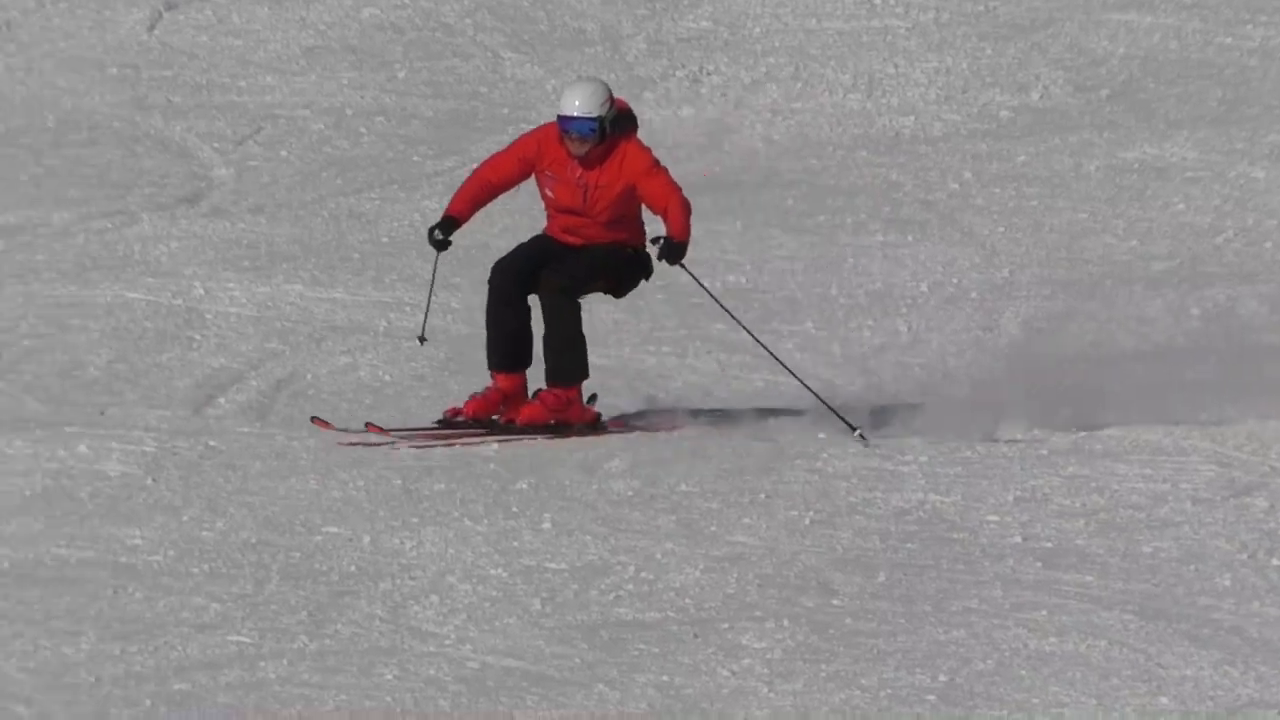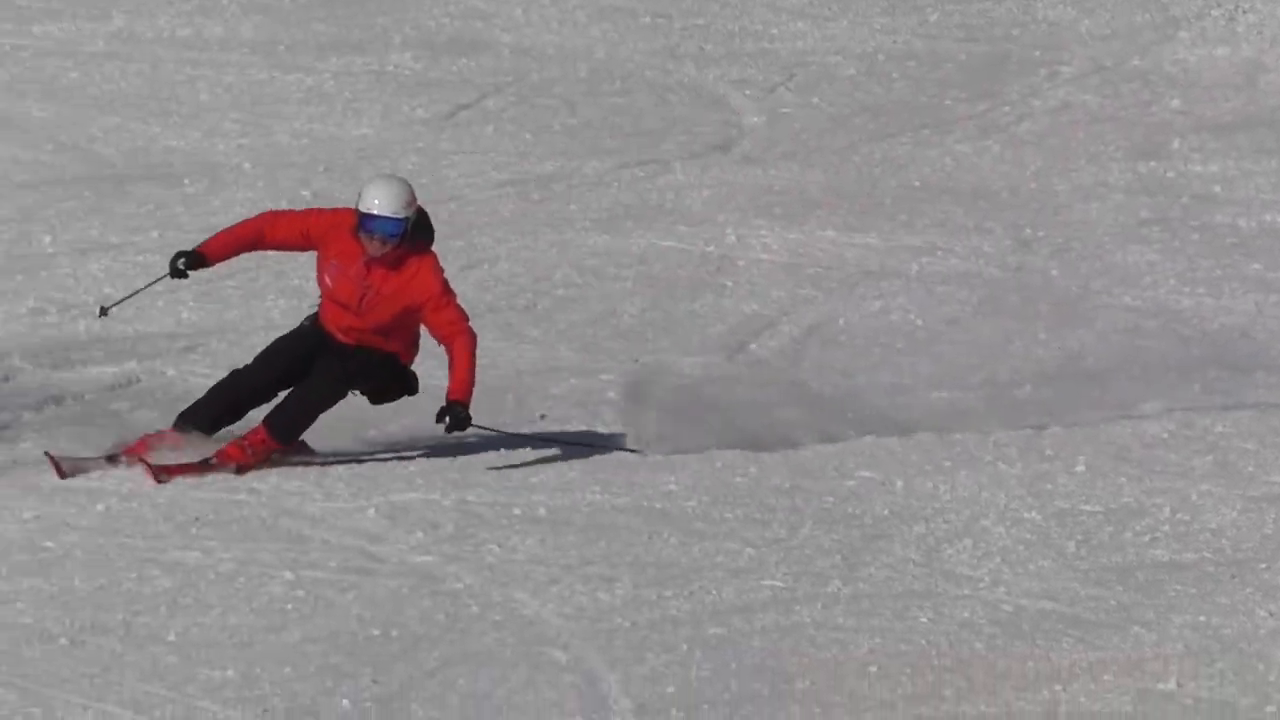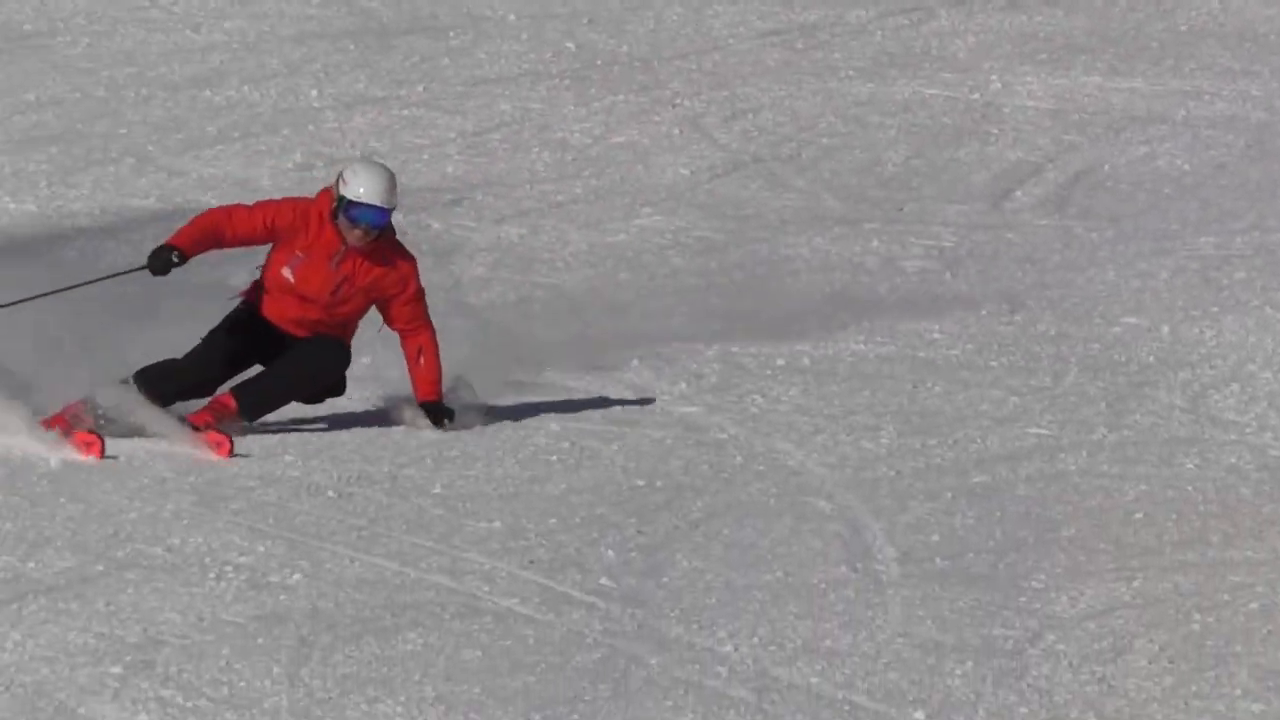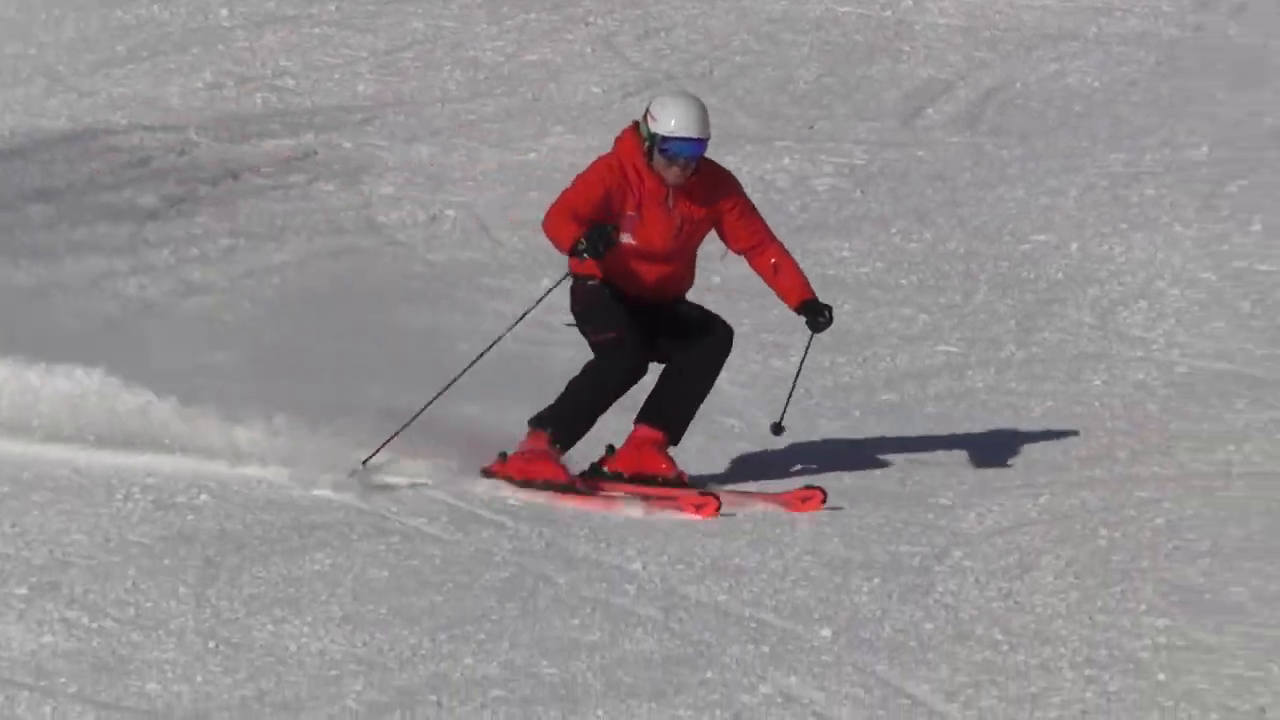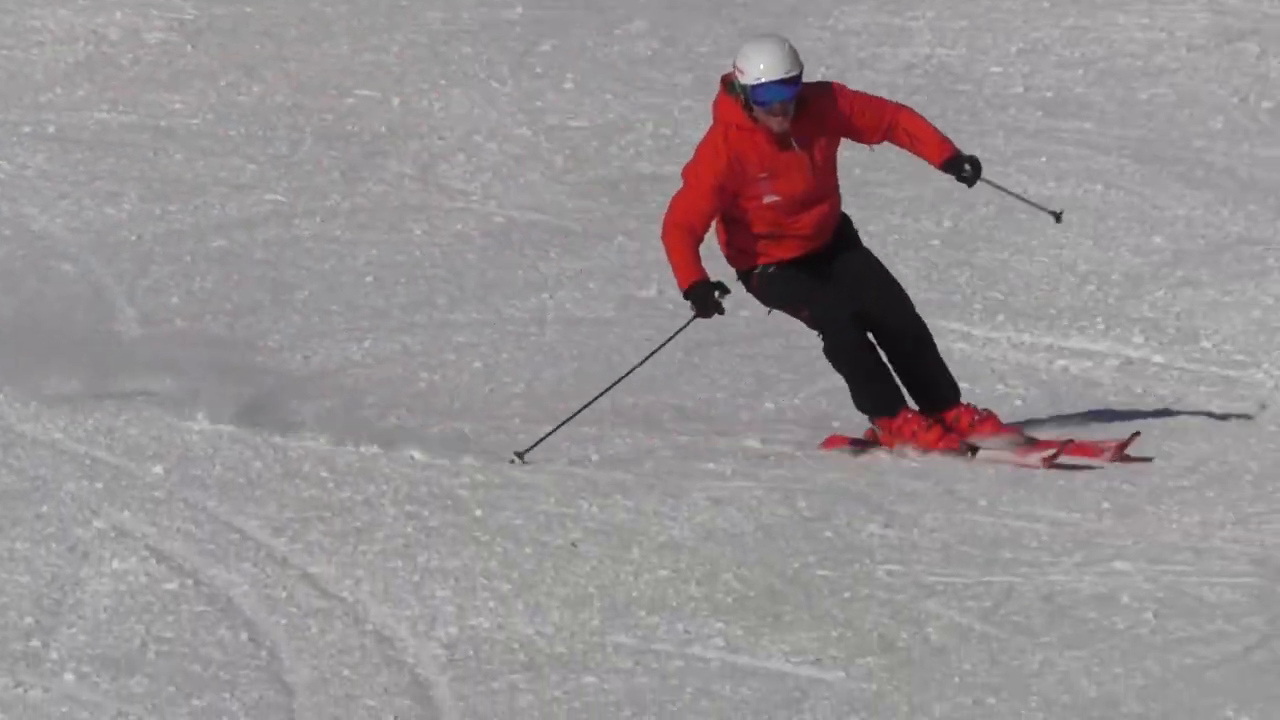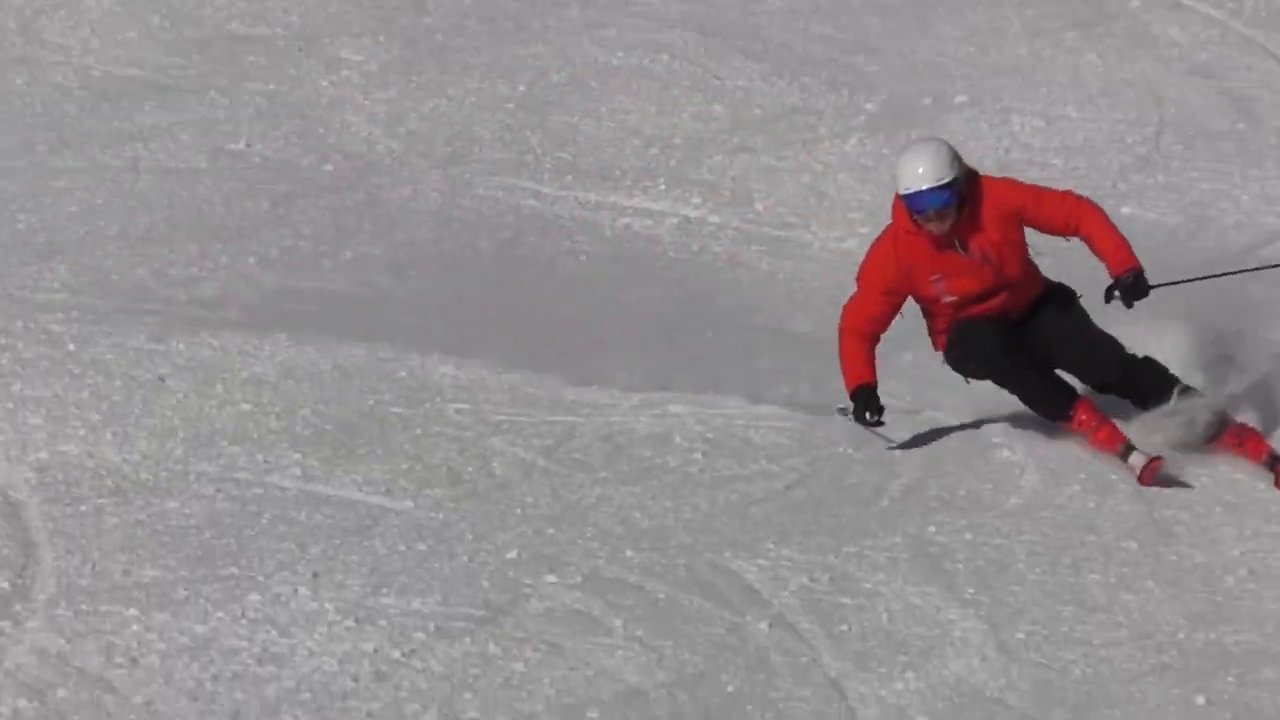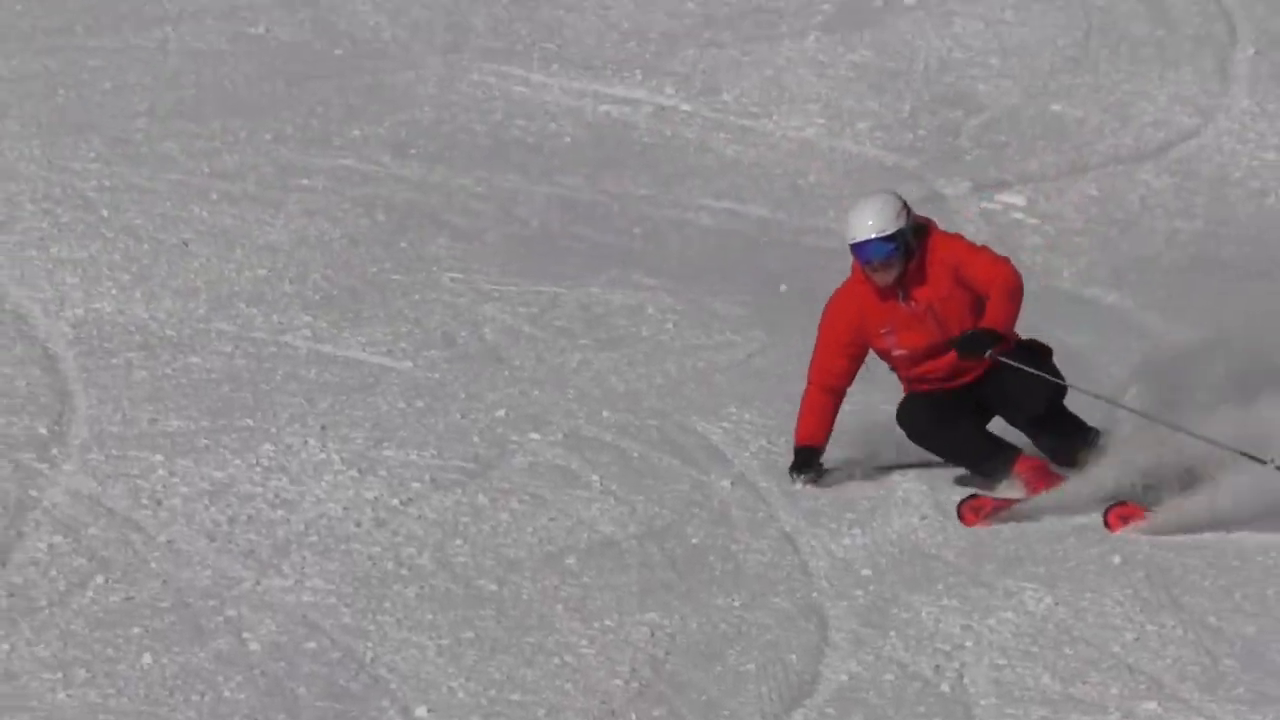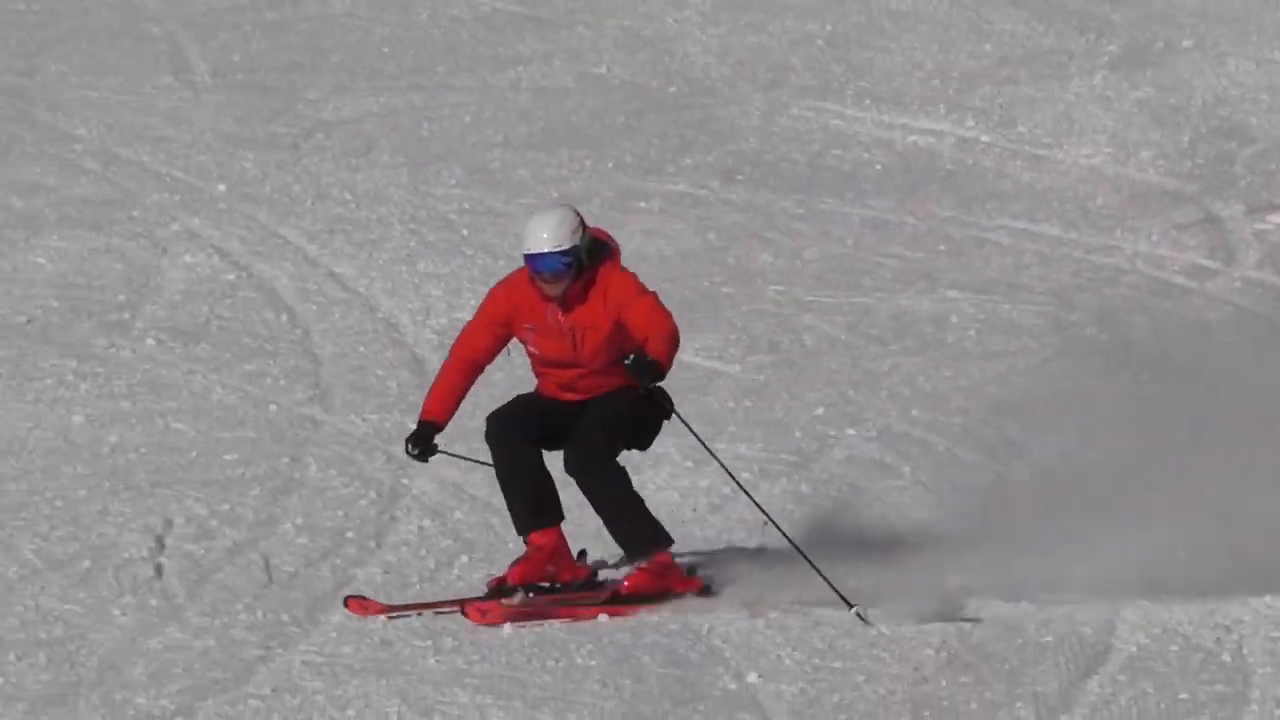
dt=0.4s
person 1, frame 1
left shoulder: (630, 155)
right shoulder: (545, 140)
left elbow: (673, 201)
right elbow: (491, 173)
left wrist: (677, 238)
right wrist: (451, 218)
left hip: (612, 251)
right hip: (559, 242)
left knee: (554, 285)
right knee: (506, 276)
left ankle: (562, 397)
right ankle: (506, 388)
person 1, frame 2
left shoulder: (422, 273)
right shoulder: (335, 226)
left elbow: (459, 334)
right elbow: (270, 227)
left wrist: (458, 400)
right wrist: (202, 255)
left hip: (380, 357)
right hip: (327, 331)
left knee: (331, 375)
right knee: (256, 378)
left ankle: (265, 442)
right ankle: (177, 436)
person 1, frame 3
left shoulder: (394, 266)
right shoulder: (300, 216)
left elbow: (415, 329)
right elbow: (228, 221)
left wrist: (430, 398)
right wrist: (176, 247)
left hip: (315, 345)
right hip: (260, 319)
left knee: (332, 357)
right knee: (200, 370)
left ankle: (223, 412)
right ankle: (90, 411)
person 1, frame 4
left shoulder: (716, 188)
right shoulder: (615, 170)
left elbow: (759, 244)
right elbow: (560, 216)
left wrist: (804, 300)
right wrist: (578, 243)
left hip: (663, 306)
right hip: (604, 291)
left knee: (716, 338)
right knee: (625, 358)
left ankle: (643, 449)
right ankle: (538, 446)
person 1, frame 5
left shoulder: (825, 103)
right shoulder: (723, 147)
left elbow: (893, 118)
right elbow: (679, 225)
left wrist: (948, 156)
right wrist: (694, 284)
left hip: (829, 242)
right hip: (771, 265)
left knee: (898, 318)
right knee: (841, 318)
left ankle: (950, 414)
right ankle: (893, 422)
person 1, frame 6
left shoulder: (997, 197)
right shoulder: (893, 250)
left elbow: (1080, 213)
right elbow: (858, 324)
left wrist: (1125, 269)
right wrist: (862, 388)
left hip: (1032, 310)
right hip: (969, 336)
left knee: (1107, 362)
right knee: (989, 347)
left ankle: (1217, 426)
right ankle: (1082, 419)
person 1, frame 7
left shoulder: (944, 250)
right shoulder: (850, 305)
left elbow: (1004, 279)
right elbow: (826, 382)
left wrist: (993, 332)
right wrist: (808, 450)
left hip: (997, 367)
right hip: (937, 393)
left knee: (1041, 417)
right knee: (914, 417)
right ankle: (1027, 474)
person 1, frame 8
left shoulder: (614, 283)
right shoulder: (515, 292)
left elbow: (661, 329)
right elbow: (467, 356)
left wrist: (653, 363)
right wrist: (429, 423)
left hip: (619, 398)
right hip: (555, 402)
left knee: (586, 457)
right knee: (502, 427)
left ankle: (659, 562)
right ankle: (546, 551)
